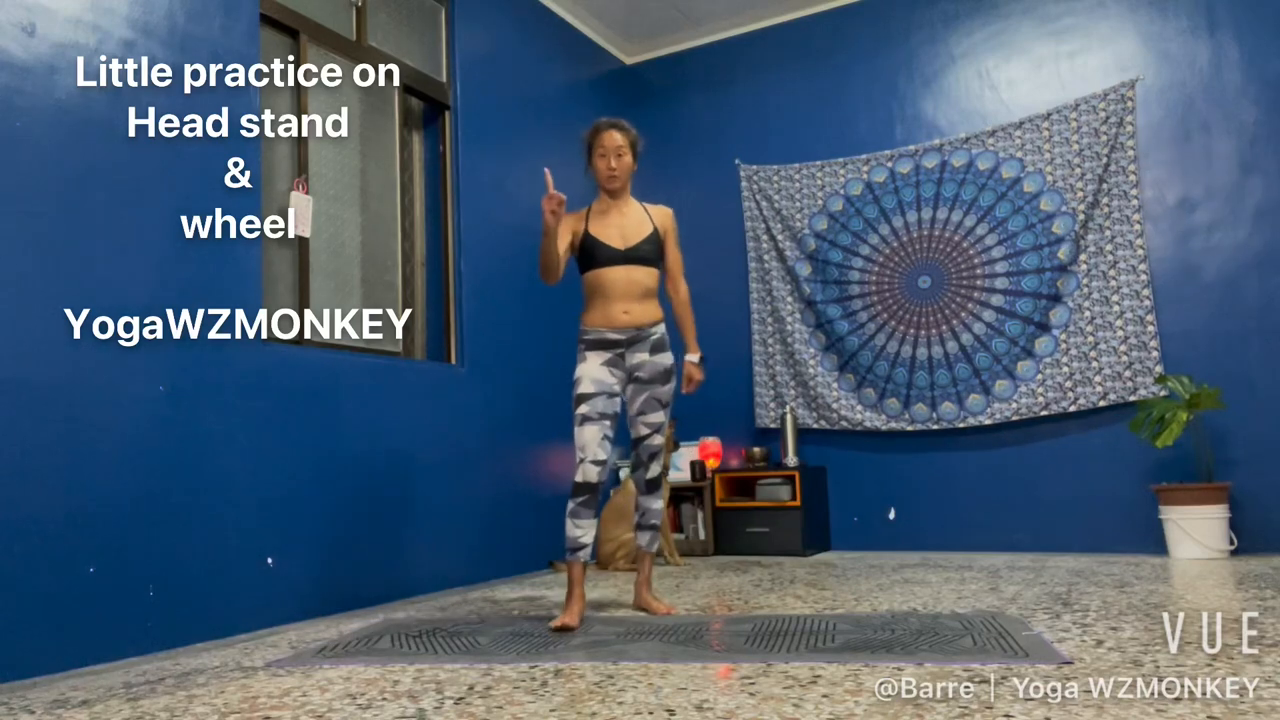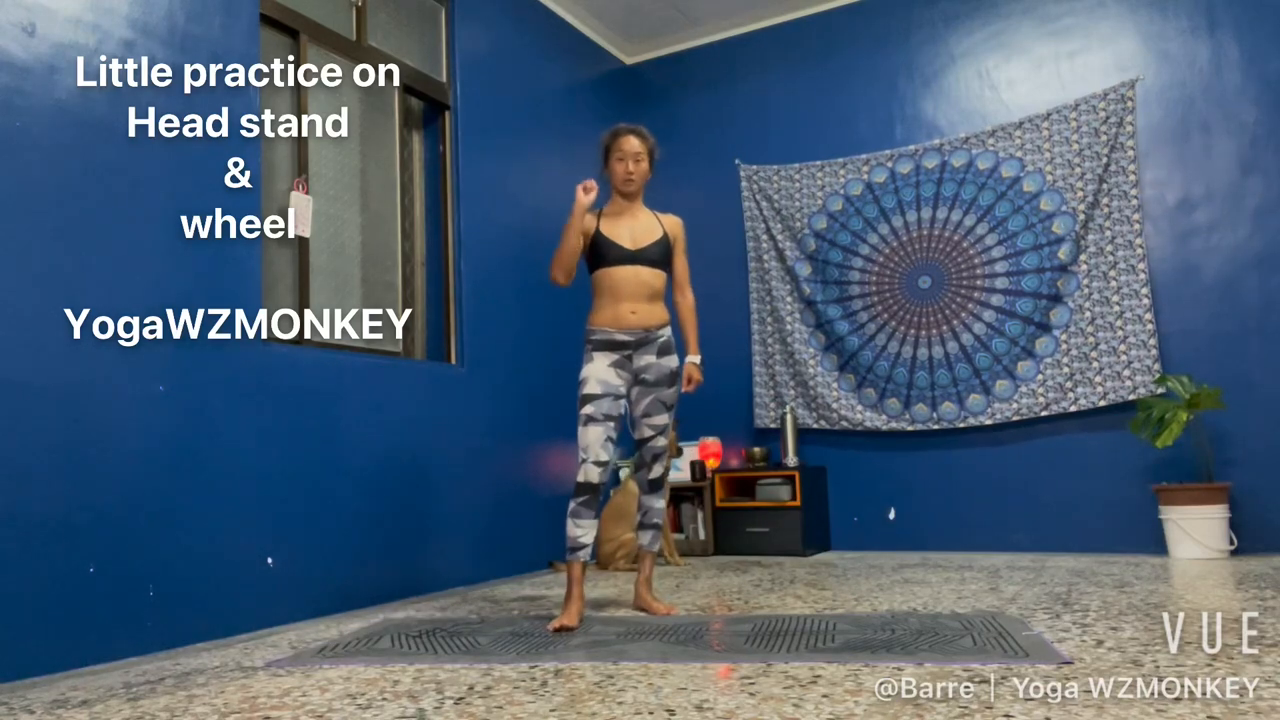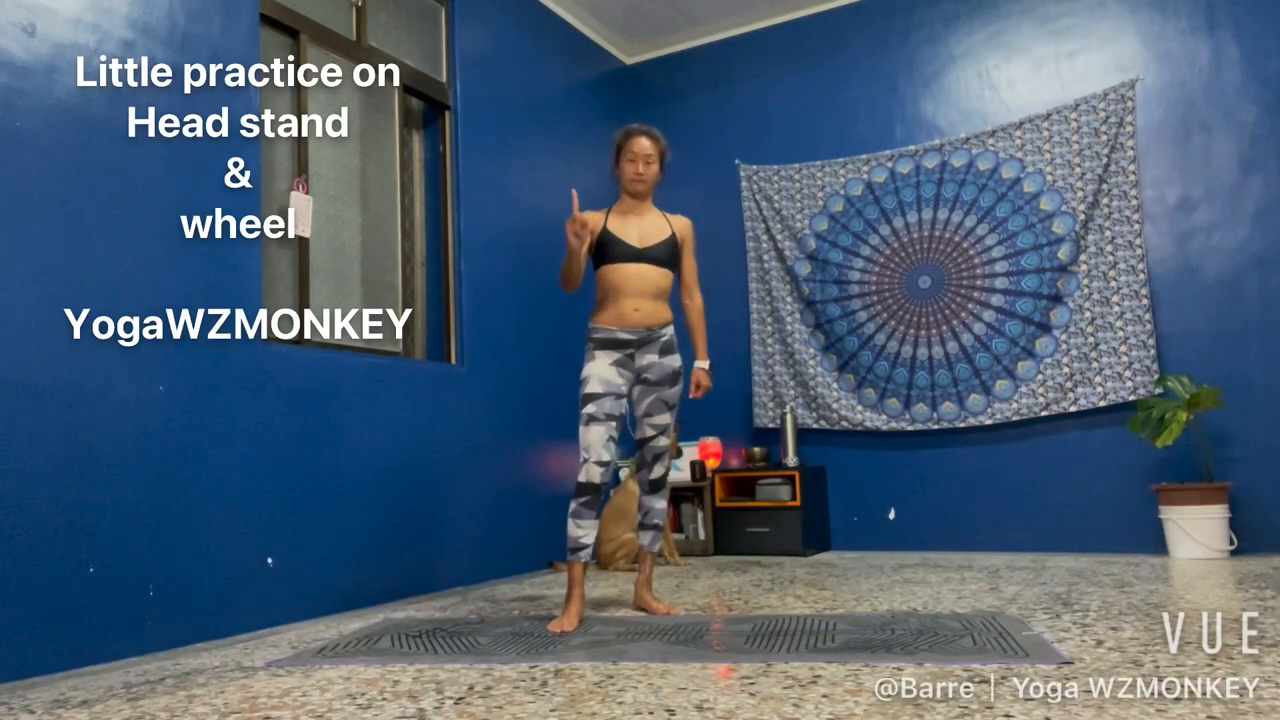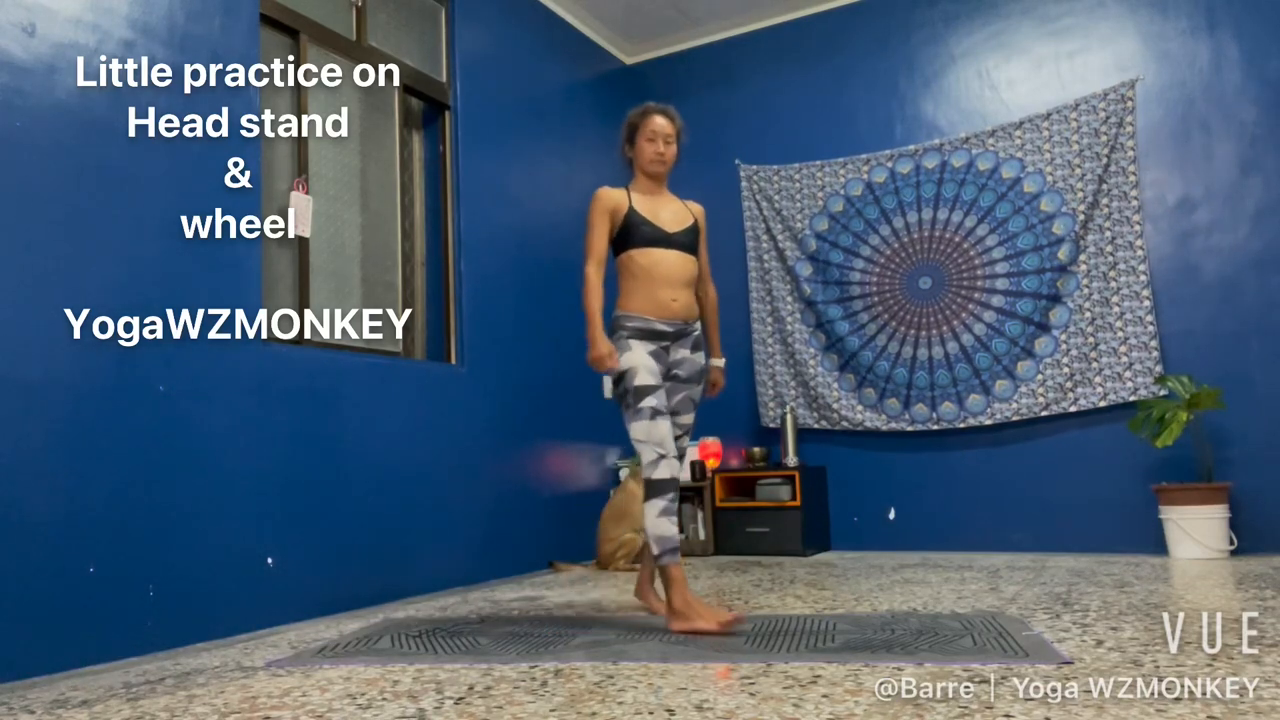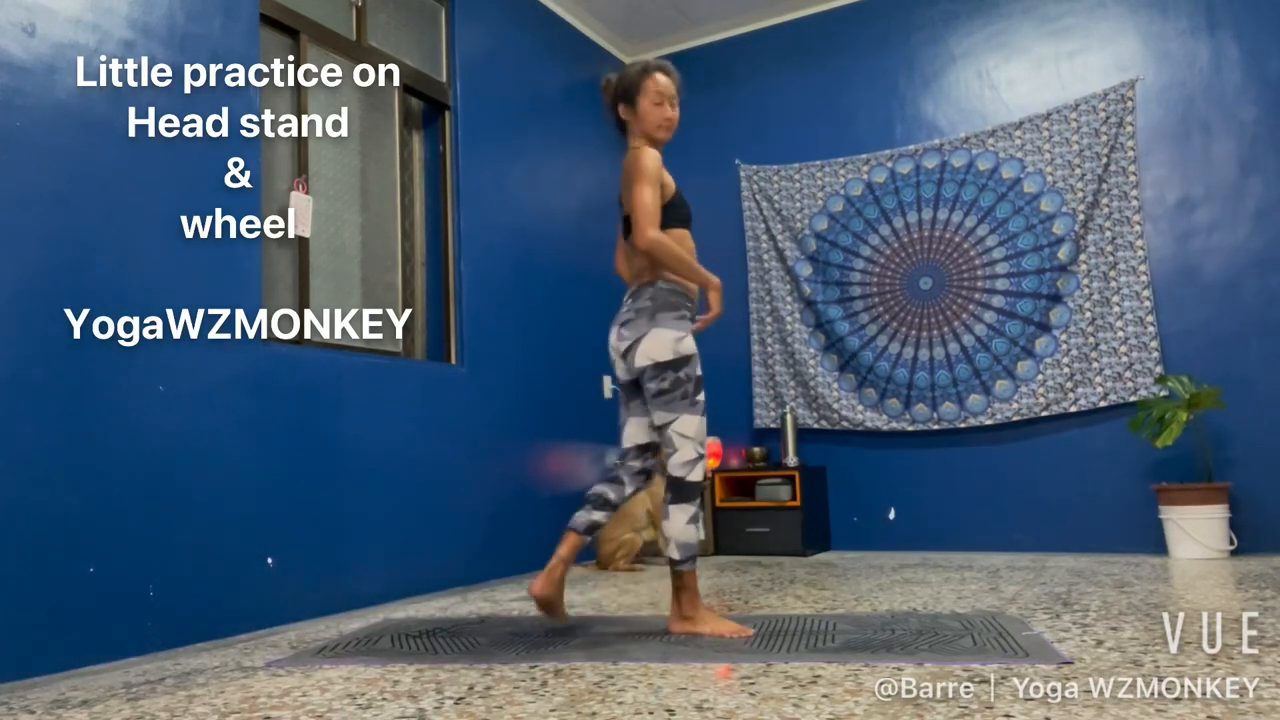
dt=0.7s
person 1, frame 1
left shoulder: (661, 217)
right shoulder: (576, 222)
left elbow: (677, 288)
right elbow: (550, 276)
left wrist: (692, 353)
right wrist: (550, 229)
left hip: (652, 347)
right hip: (597, 349)
left knee: (650, 468)
right knee: (589, 468)
left ankle: (643, 586)
right ankle: (575, 596)
person 1, frame 2
left shoulder: (671, 225)
right shoulder: (589, 222)
left elbow: (684, 292)
right elbow: (560, 277)
left wrist: (692, 354)
right wrist: (577, 213)
left hip: (658, 348)
right hip: (604, 349)
left knee: (653, 468)
right knee: (592, 467)
left ankle: (645, 586)
right ankle: (574, 596)
person 1, frame 3
left shoulder: (679, 226)
right shoulder: (594, 221)
left elbow: (692, 295)
right elbow: (569, 279)
left wrist: (702, 359)
right wrist: (572, 245)
left hip: (661, 348)
right hip: (607, 349)
left knee: (655, 468)
right knee: (593, 467)
left ankle: (644, 586)
right ankle: (575, 598)
person 1, frame 4
left shoulder: (694, 211)
right shoulder: (610, 199)
right elbow: (593, 268)
left wrist: (715, 356)
right wrist: (596, 334)
left hip: (687, 341)
right hip: (637, 337)
left knee: (672, 466)
right knee: (659, 464)
left ankle: (647, 580)
right ankle: (683, 602)
person 1, frame 5
left shoulder: (639, 166)
right shoulder: (645, 160)
right elbow: (650, 238)
right wrist: (709, 280)
left hip: (631, 321)
right hip: (658, 320)
left knee: (633, 465)
right knee: (686, 463)
left ankle: (554, 574)
right ankle: (687, 608)
